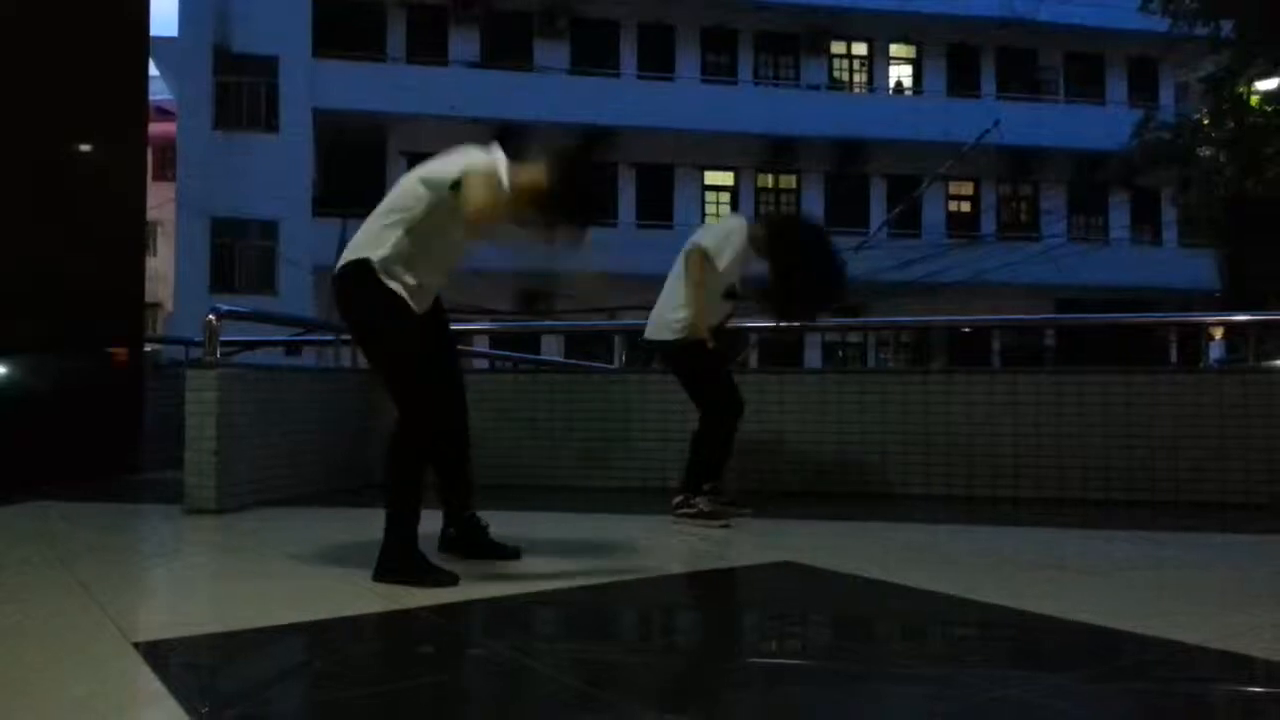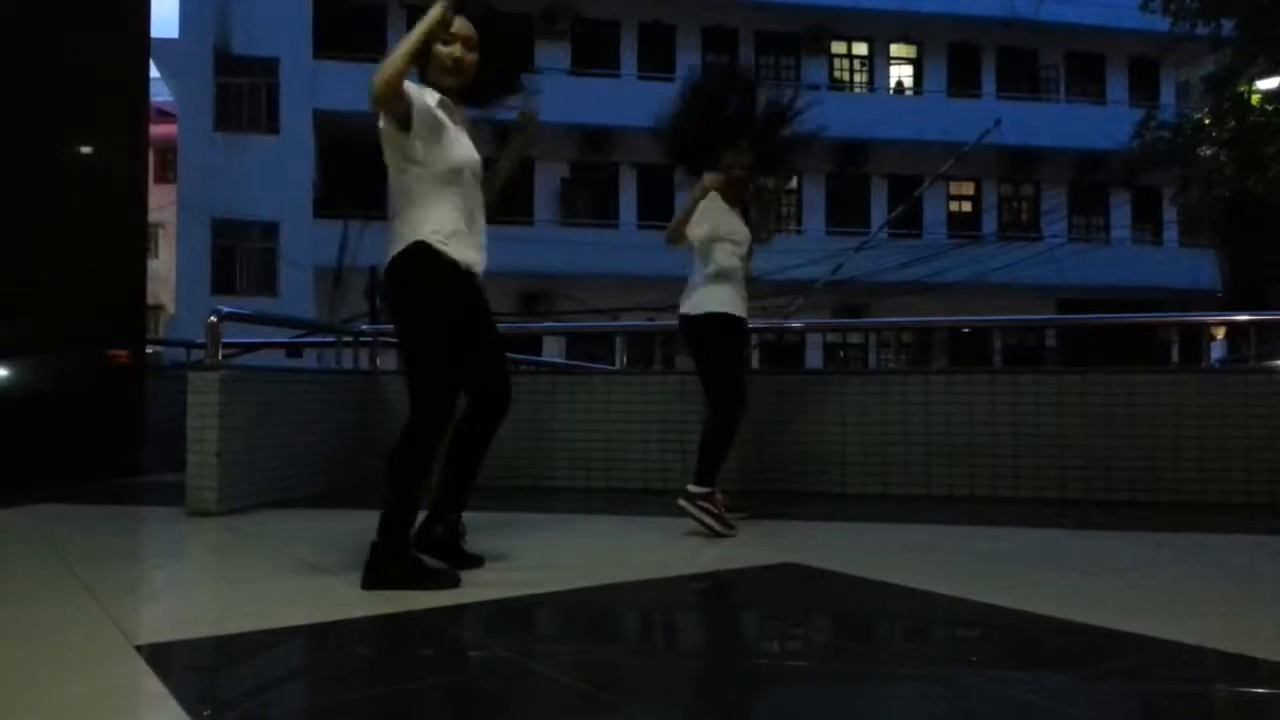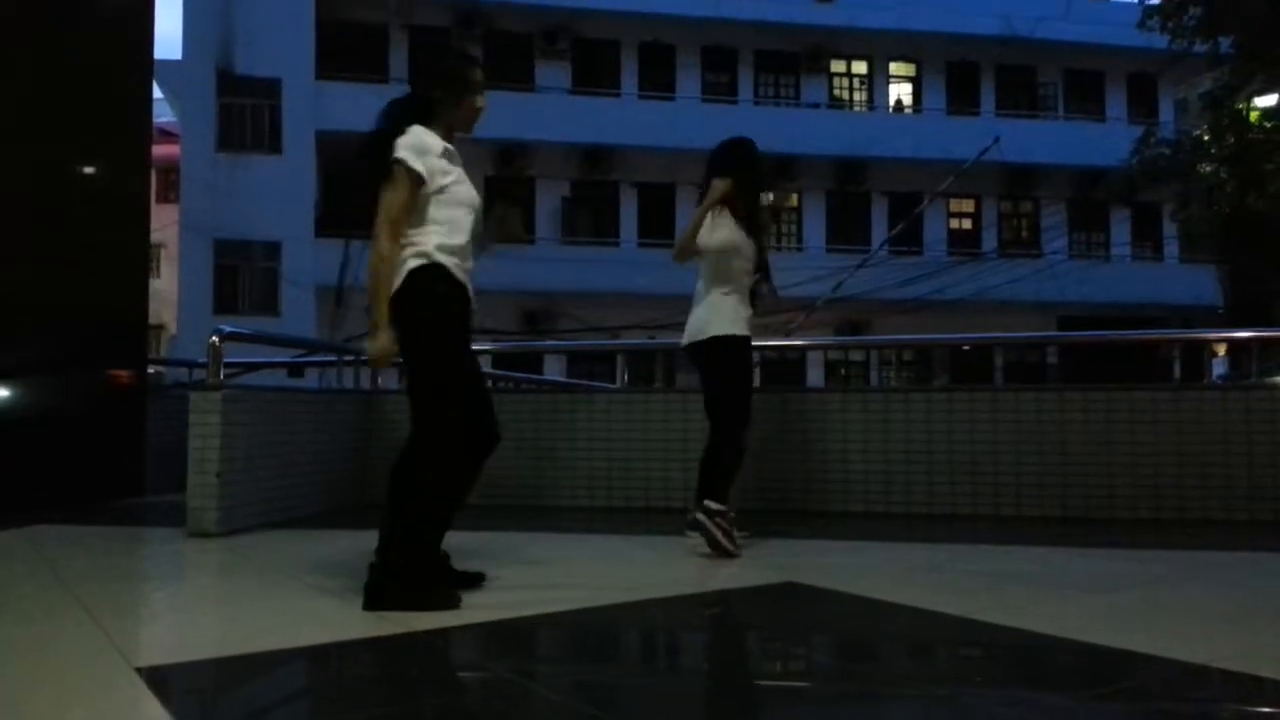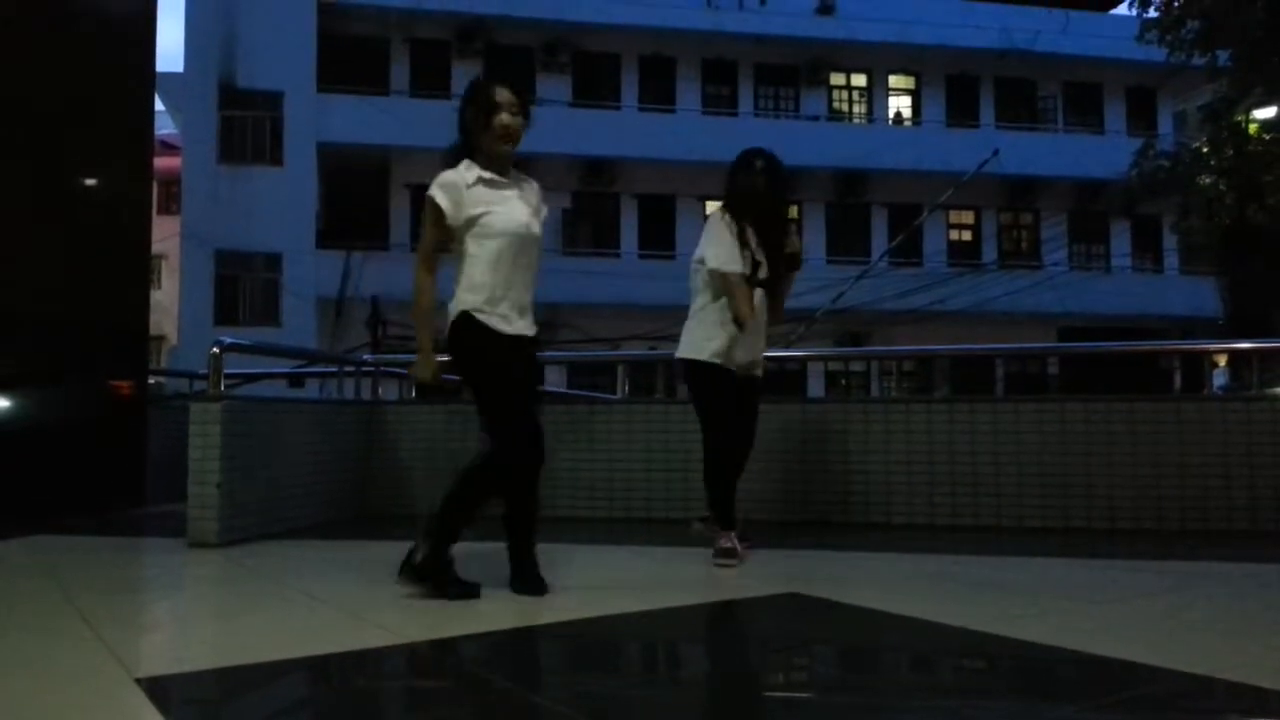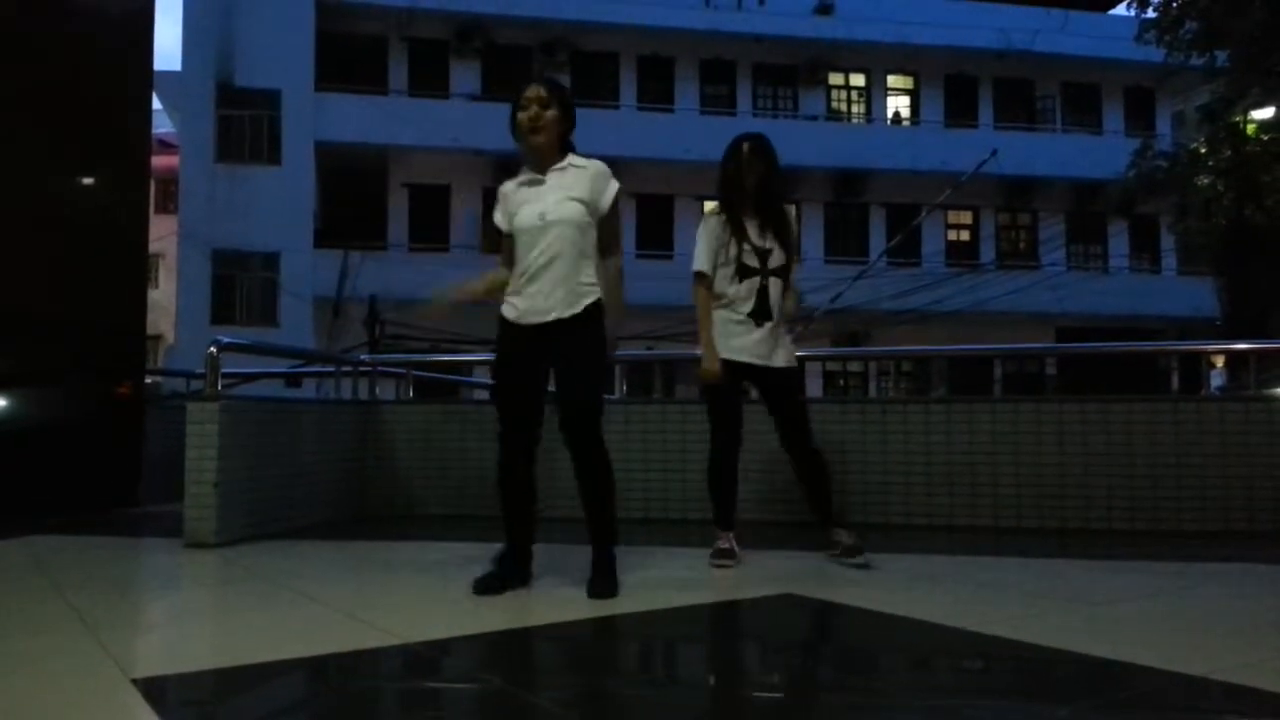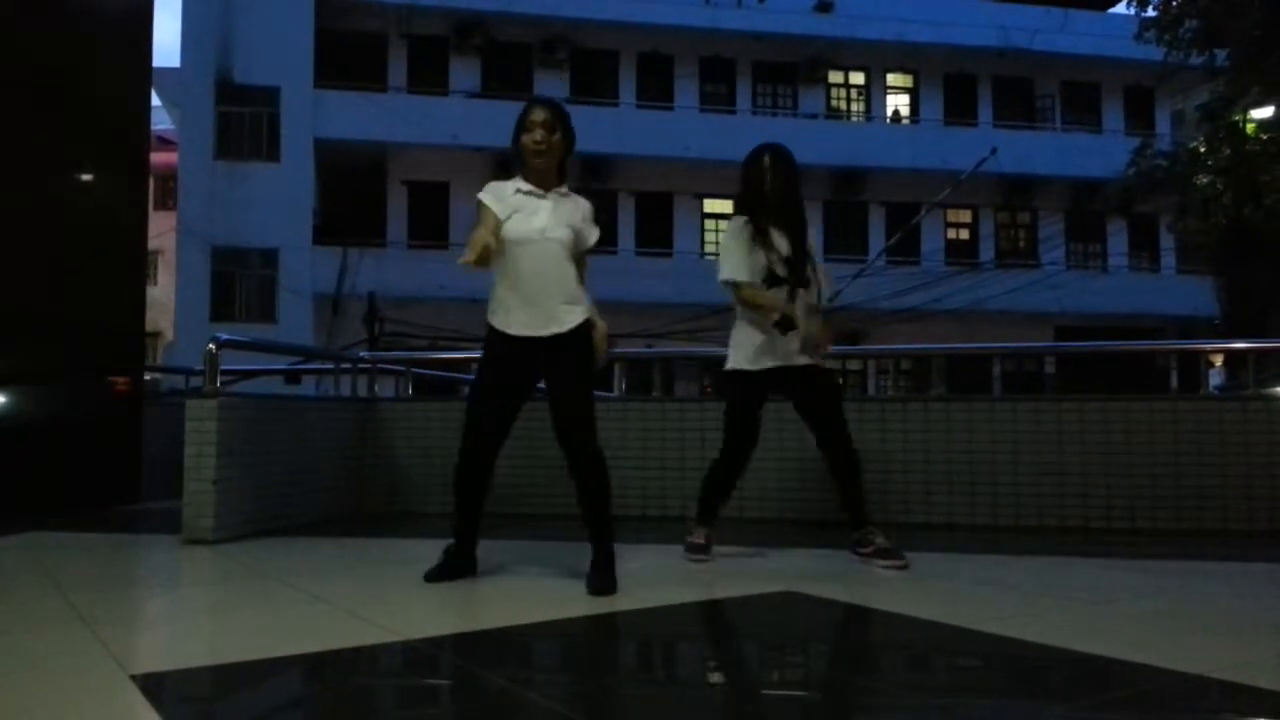
dt=0.5s
person 1, frame 1
left shoulder: (500, 185)
right shoulder: (484, 169)
right elbow: (477, 214)
left hip: (412, 289)
right hip: (372, 279)
left knee: (448, 399)
right knee: (422, 406)
left ankle: (462, 526)
right ankle: (398, 552)
person 1, frame 2
left shoulder: (458, 119)
right shoulder: (412, 104)
left elbow: (481, 192)
right elbow: (381, 91)
left wrist: (517, 146)
left hip: (461, 278)
right hip: (423, 270)
left knee: (491, 393)
right knee: (433, 412)
left ankle: (441, 524)
right ankle: (389, 555)
person 1, frame 3
left shoulder: (447, 159)
right shoulder: (416, 146)
right elbow: (387, 238)
right wrist: (383, 324)
left hip: (448, 303)
right hip: (427, 297)
left knee: (477, 431)
right knee: (437, 434)
left ankle: (420, 557)
right ankle: (391, 571)
person 1, frame 4
left shoulder: (531, 191)
right shoulder: (454, 185)
right elbow: (426, 269)
right wrist: (425, 348)
left hip: (519, 336)
right hip: (479, 332)
left knee: (509, 448)
right knee: (523, 445)
left ankle: (431, 555)
right ankle: (503, 560)
person 1, frame 5
left shoulder: (593, 174)
right shoulder: (510, 193)
left elbow: (609, 254)
right elbow: (512, 272)
left wrist: (609, 313)
right wrist: (464, 294)
left hip: (577, 323)
right hip: (519, 325)
left knee: (582, 438)
right knee: (516, 441)
left ankle: (603, 558)
right ankle: (516, 556)
person 1, frame 6
left shoulder: (578, 208)
right shoulder: (498, 195)
right elbow: (486, 250)
left wrist: (596, 321)
right wrist: (479, 243)
left hip: (566, 339)
right hip: (507, 337)
left knee: (580, 444)
right knee: (477, 442)
left ankle: (602, 555)
right ankle: (464, 549)
person 2, frame 1
left shoulder: (746, 241)
right shoulder: (732, 230)
right elbow: (695, 257)
right wrist: (696, 314)
left hip: (698, 334)
right hip: (678, 331)
left knee: (730, 405)
right knee: (720, 409)
left ankle: (711, 491)
right ankle: (686, 498)
person 2, frame 2
left shoulder: (740, 204)
right shoulder: (709, 201)
left elbow: (760, 236)
right elbow: (673, 236)
left wrist: (766, 200)
right wrist: (701, 191)
left hip: (721, 314)
right hip: (712, 314)
left knee: (725, 406)
right knee: (729, 403)
left ankle: (705, 490)
right ankle: (699, 491)
person 2, frame 3
left shoulder: (743, 216)
right shoulder: (719, 213)
left elbow: (752, 276)
right elbow: (682, 253)
left wrist: (764, 221)
right wrist: (709, 202)
left hip: (725, 331)
right hip: (720, 330)
left knee: (726, 424)
right knee: (734, 420)
left ankle: (709, 509)
right ankle: (714, 505)
person 2, frame 4
left shoulder: (769, 236)
right shoulder: (722, 223)
left elbow: (773, 308)
right elbow: (728, 282)
left wrist: (790, 265)
right wrist: (748, 319)
left hip: (745, 358)
right hip: (707, 354)
left knee: (740, 444)
right knee: (720, 442)
left ankle: (721, 520)
right ankle: (725, 530)
person 2, frame 5
left shoulder: (782, 221)
right shoulder: (716, 221)
right elbow: (702, 287)
left wrist: (787, 303)
right wrist: (708, 349)
left hip: (774, 353)
right hip: (727, 351)
left knee: (800, 441)
right knee: (725, 443)
left ankle: (836, 531)
right ankle: (725, 534)
person 2, frame 6
left shoulder: (802, 232)
right shoulder: (741, 229)
left elbow: (809, 299)
right elbow: (740, 292)
left wrist: (813, 325)
right wrist: (787, 308)
left hip: (802, 359)
right hip: (751, 358)
left knee: (838, 443)
right knee: (737, 450)
left ankle: (865, 533)
right ankle: (702, 527)
